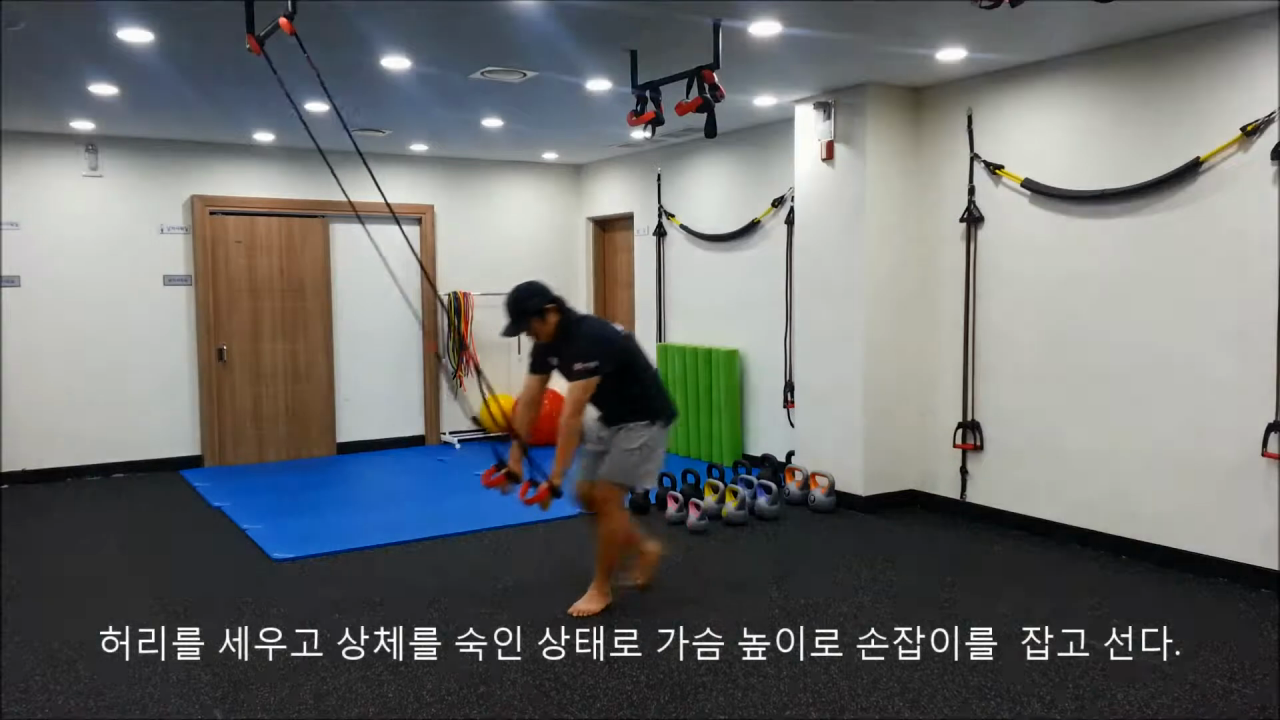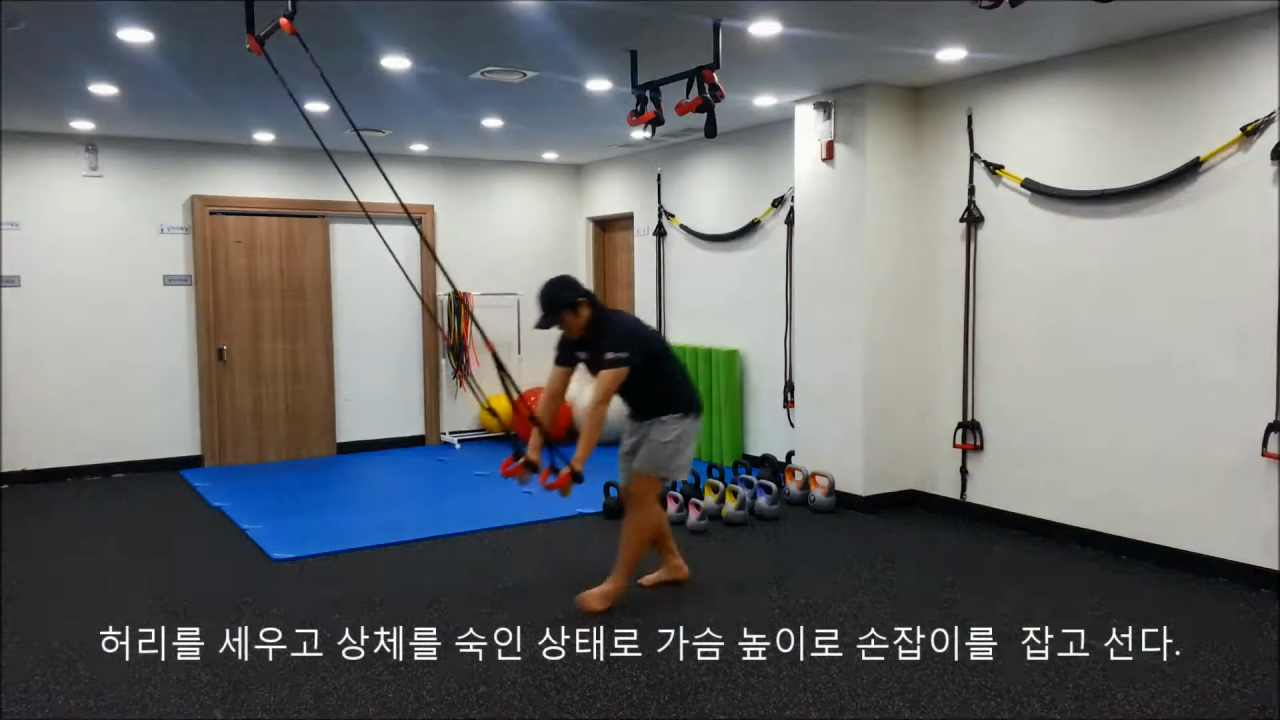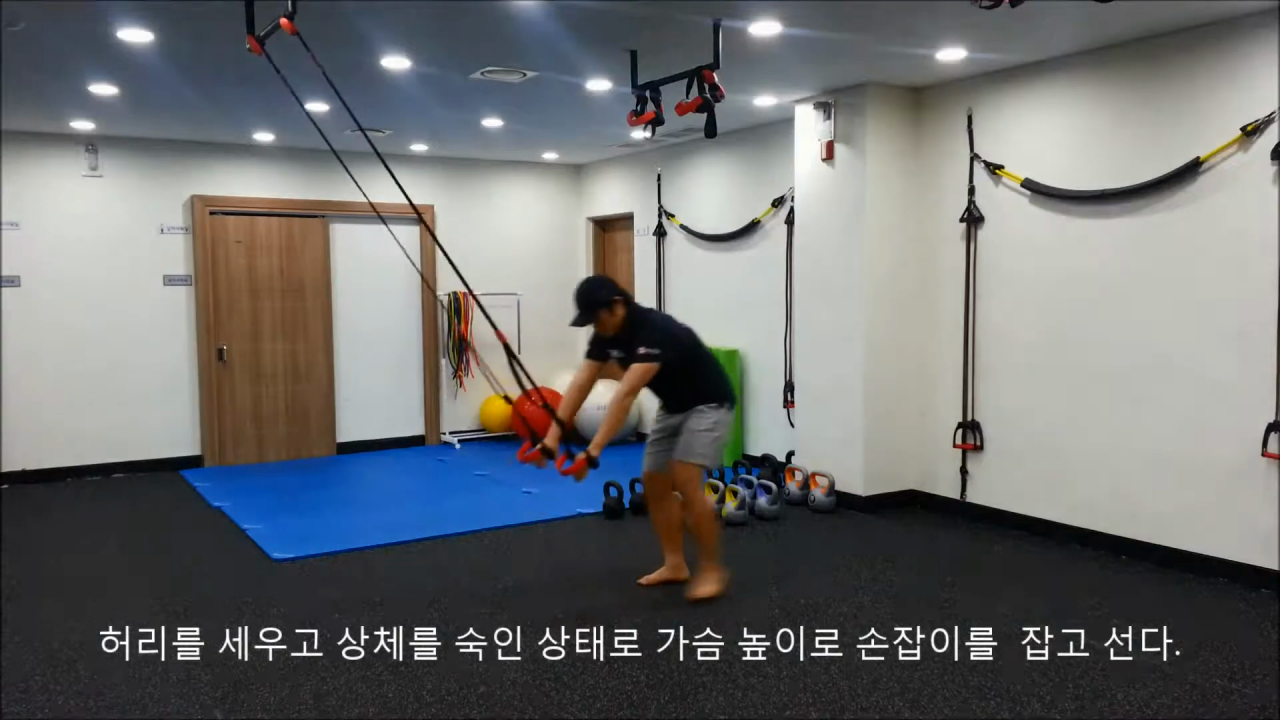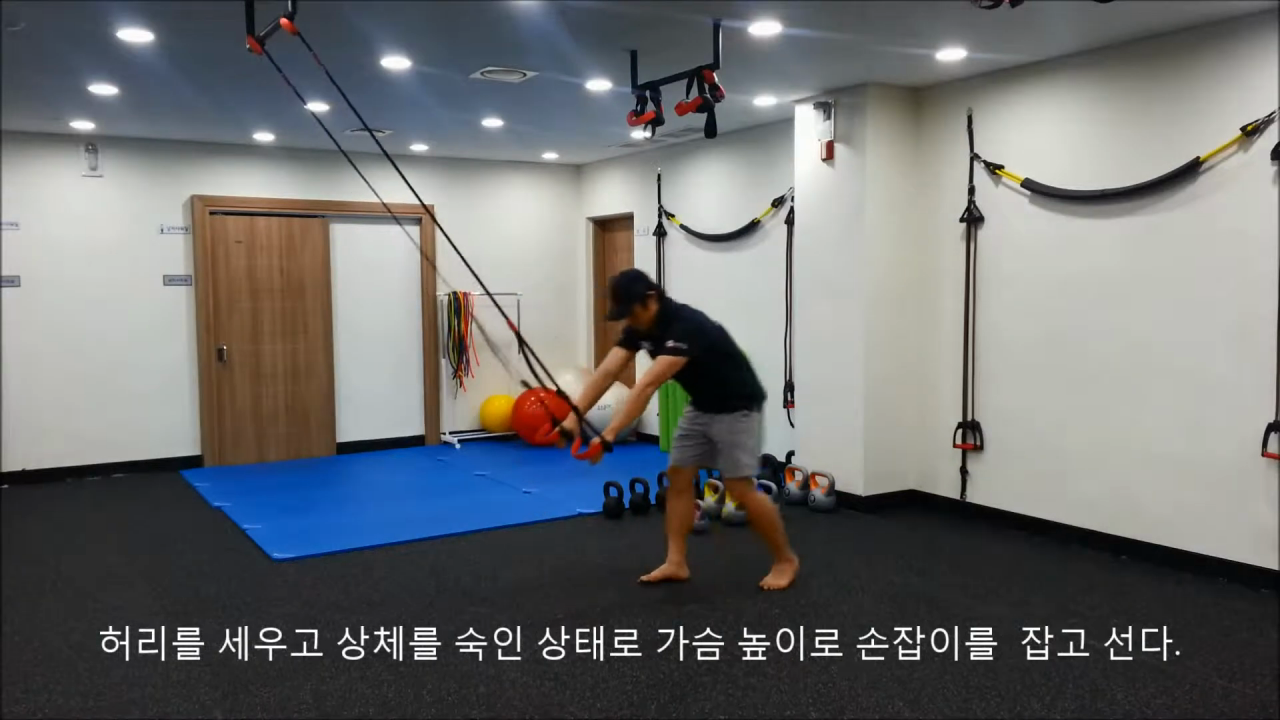
dt=0.2s
person 1, frame 1
left shoulder: (590, 339)
right shoulder: (546, 343)
left elbow: (571, 413)
right elbow: (529, 402)
left wrist: (556, 476)
right wrist: (515, 457)
left hip: (644, 419)
right hip: (610, 418)
left knee: (606, 498)
right knee: (587, 494)
left ankle: (601, 589)
right ankle: (644, 549)
person 1, frame 2
left shoulder: (622, 332)
right shoulder: (574, 339)
left elbow: (599, 402)
right elbow: (552, 393)
left wrist: (578, 462)
right wrist: (534, 448)
left hip: (674, 414)
right hip: (641, 414)
left knee: (641, 492)
right knee: (635, 495)
left ankle: (616, 584)
right ankle: (673, 564)
person 1, frame 3
left shoulder: (656, 330)
right shoulder: (607, 336)
left elbow: (626, 394)
right elbow: (580, 385)
left wrist: (595, 450)
right wrist: (553, 435)
left hip: (709, 405)
right hip: (673, 407)
left knee: (685, 481)
right knee: (654, 483)
left ankle: (712, 569)
right ankle: (675, 564)
person 1, frame 4
left shoulder: (687, 326)
right shoulder: (640, 328)
left elbow: (647, 385)
right elbow: (607, 372)
left wrist: (610, 434)
right wrist: (574, 417)
left hip: (738, 408)
right hip: (702, 406)
left knee: (740, 490)
right knee: (678, 478)
left ankle: (785, 559)
right ankle: (676, 562)
